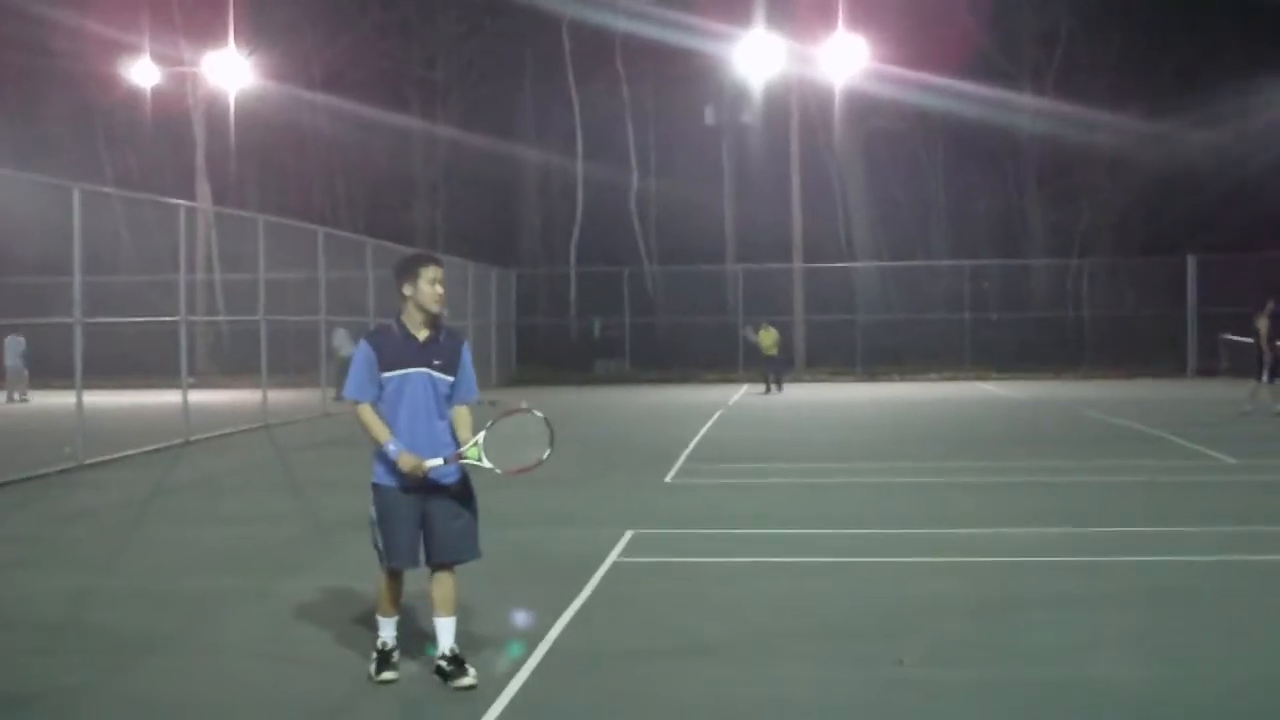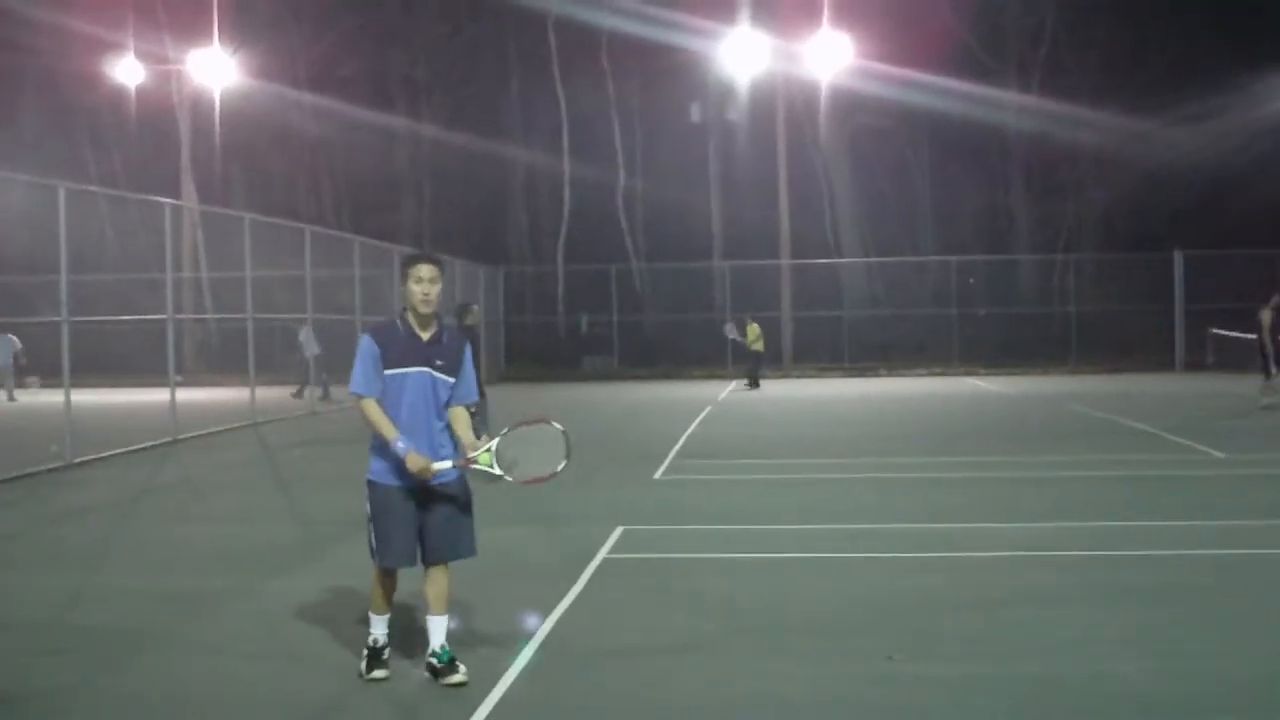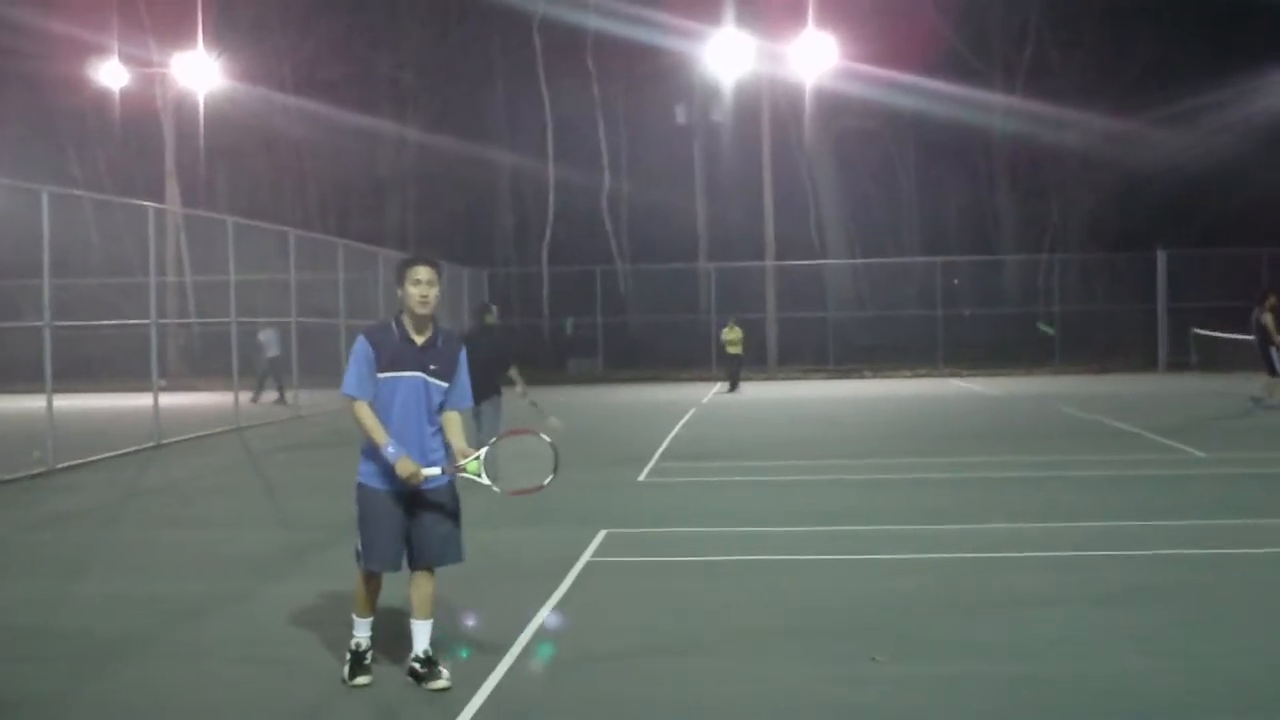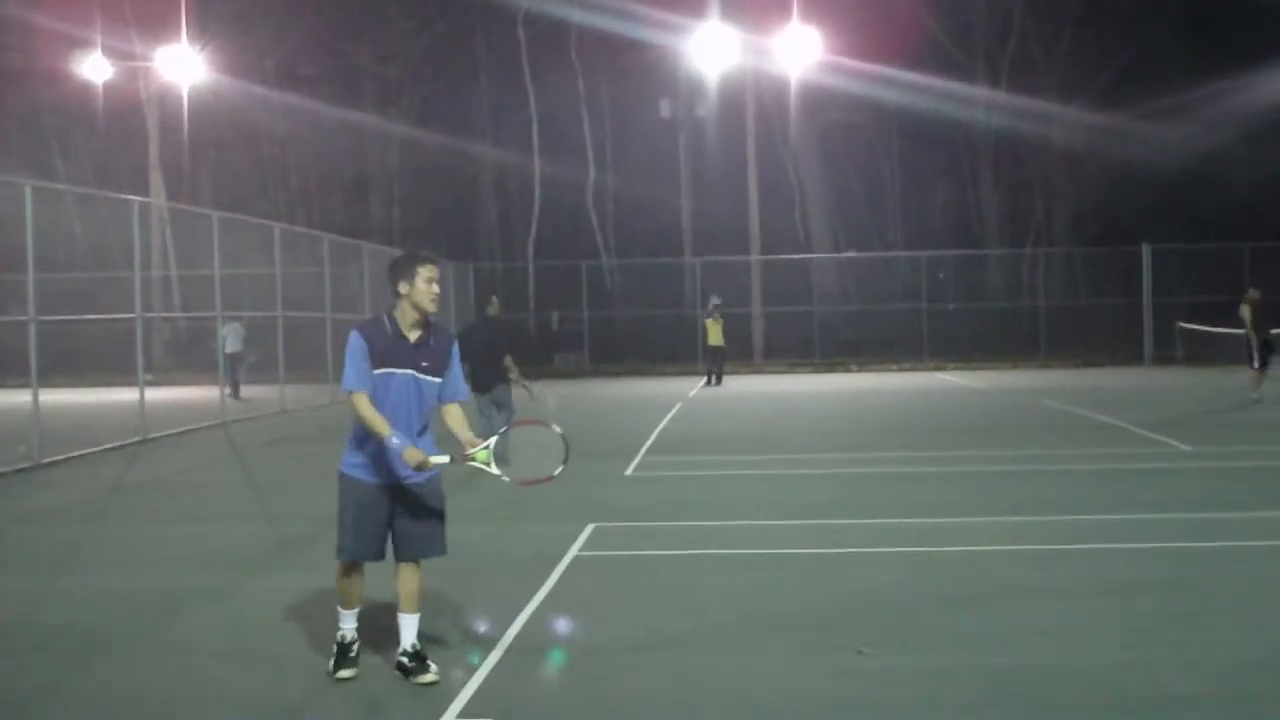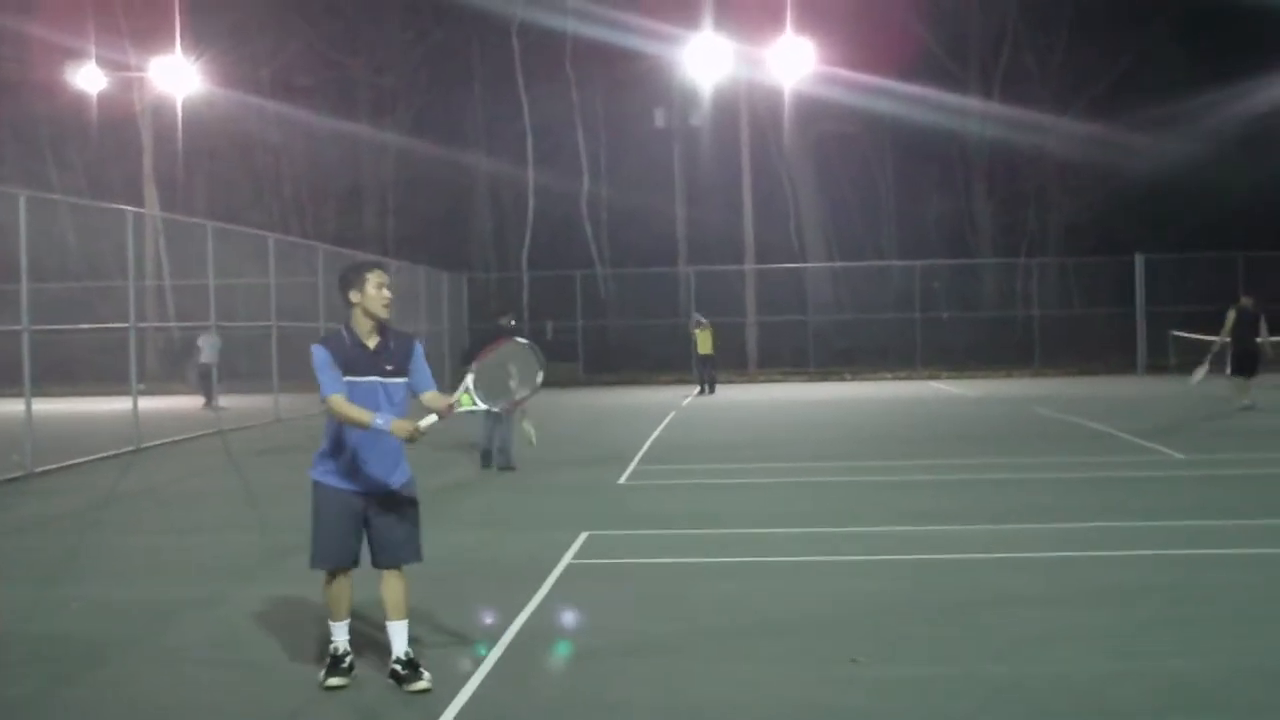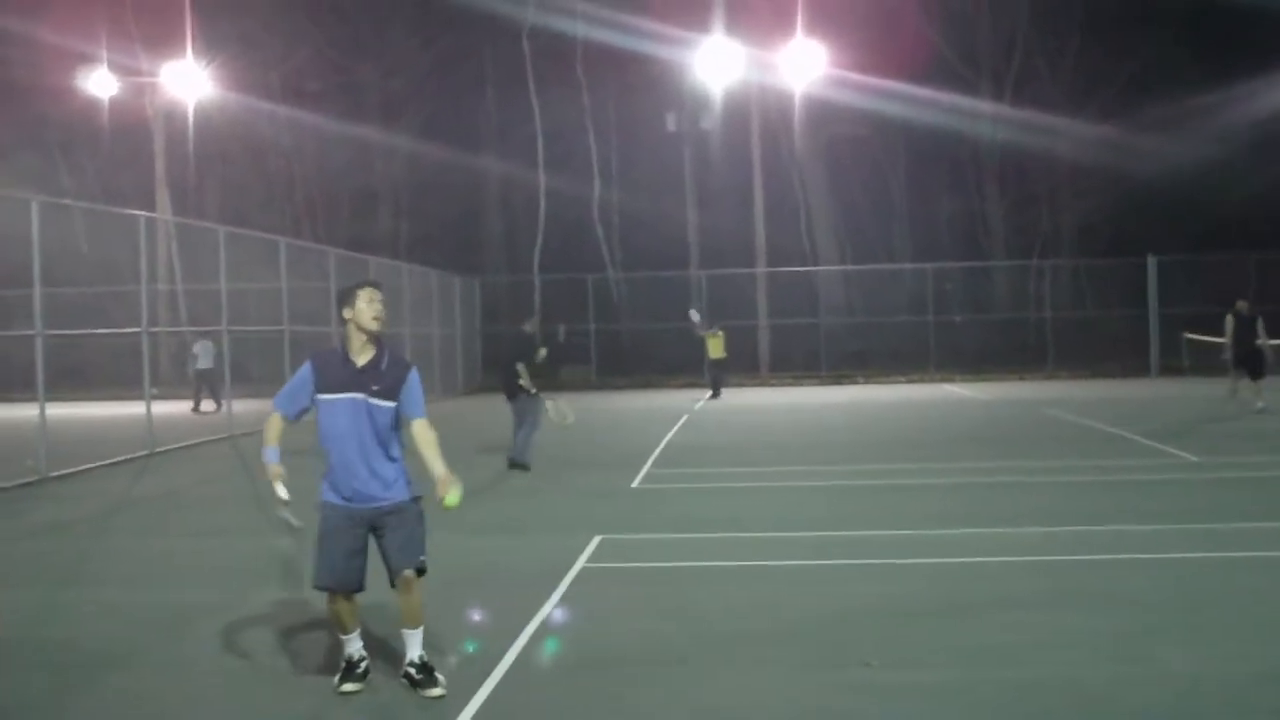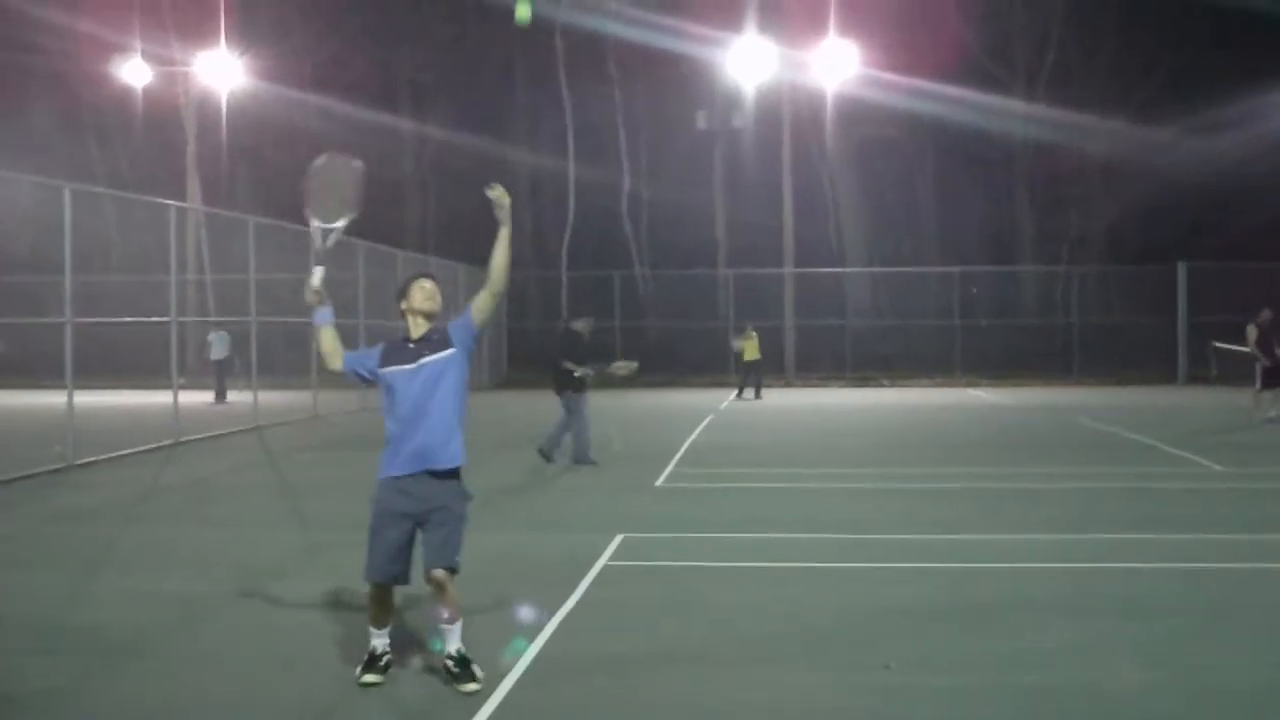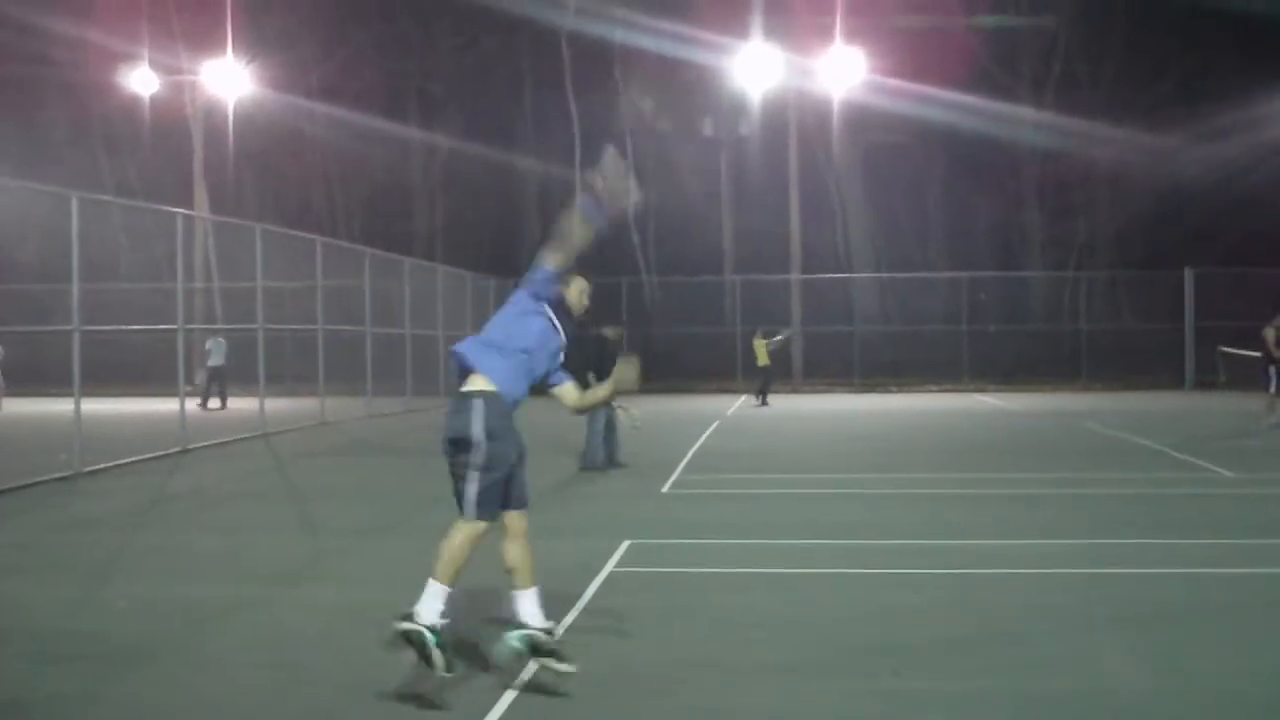
dt=0.5s
person 1, frame 1
left shoulder: (455, 344)
right shoulder: (376, 343)
left elbow: (460, 404)
right elbow: (363, 405)
left wrist: (468, 441)
right wrist: (397, 451)
left hip: (447, 474)
right hip: (395, 475)
left knee: (445, 562)
right knee: (393, 563)
left ankle: (447, 651)
right ankle: (386, 643)
person 1, frame 2
left shoulder: (457, 344)
right shoulder: (377, 339)
left elbow: (457, 405)
right elbow: (367, 401)
left wrist: (468, 440)
right wrist: (405, 450)
left hip: (444, 473)
right hip: (391, 473)
left knee: (439, 560)
right knee: (387, 562)
left ankle: (438, 649)
right ankle: (377, 640)
person 1, frame 3
left shoulder: (452, 348)
right shoulder: (372, 342)
left elbow: (451, 410)
right elbow: (359, 405)
left wrist: (459, 447)
right wrist: (394, 455)
left hip: (433, 478)
right hip: (380, 477)
left knee: (425, 565)
right knee: (372, 567)
left ankle: (421, 654)
right ankle: (360, 644)
person 1, frame 4
left shoulder: (445, 344)
right shoulder: (365, 337)
left elbow: (449, 403)
right elbow: (359, 401)
left wrist: (468, 437)
right wrist: (399, 445)
left hip: (418, 474)
right hip: (365, 471)
left knee: (411, 558)
right knee: (354, 559)
left ankle: (408, 648)
right ankle: (347, 638)
person 1, frame 5
left shoulder: (407, 346)
right shoulder: (327, 349)
left elbow: (428, 396)
right elbow: (337, 406)
left wrist: (453, 404)
right wrist: (386, 422)
left hip: (392, 479)
right hip: (338, 480)
left knee: (393, 565)
right knee: (337, 567)
left ankle: (400, 656)
right ankle: (340, 650)
person 1, frame 6
left shoulder: (401, 372)
right shoulder: (318, 369)
left elbow: (419, 427)
right elbow: (278, 414)
left wrist: (440, 472)
right wrist: (271, 456)
left hip: (395, 497)
right hip: (341, 501)
left knee: (408, 576)
right knee: (337, 588)
left ankle: (415, 660)
right ankle: (355, 656)
person 1, frame 7
left shoulder: (457, 338)
right shoulder: (385, 356)
left elbow: (495, 287)
right elbow: (336, 361)
left wrist: (504, 223)
right wrist: (322, 311)
left hip: (443, 484)
right hip: (395, 483)
left knee: (440, 575)
right knee: (381, 581)
left ankle: (454, 653)
right ankle: (379, 648)
person 1, frame 8
left shoulder: (554, 347)
right shoulder: (538, 297)
left elbow: (576, 402)
right elbow: (564, 244)
left wrist: (614, 386)
right wrist: (596, 201)
left hip: (496, 418)
right hip: (480, 409)
left knee: (517, 524)
right knee: (476, 520)
left ankle: (533, 628)
right ankle: (423, 620)
